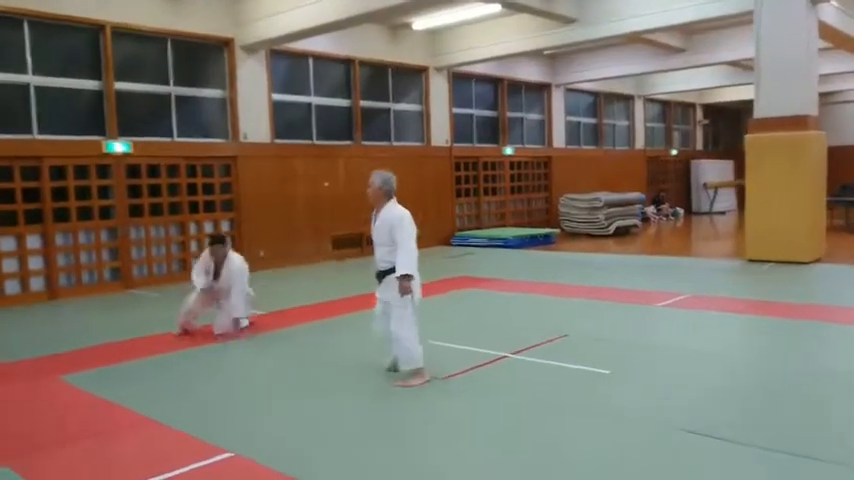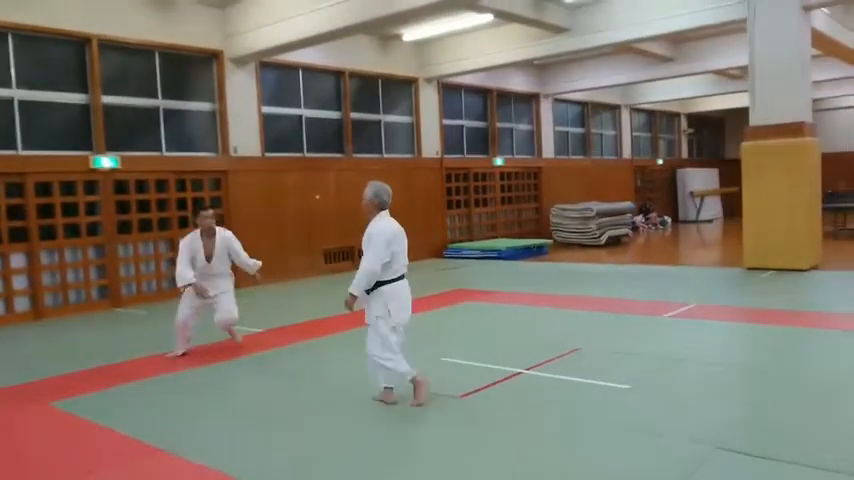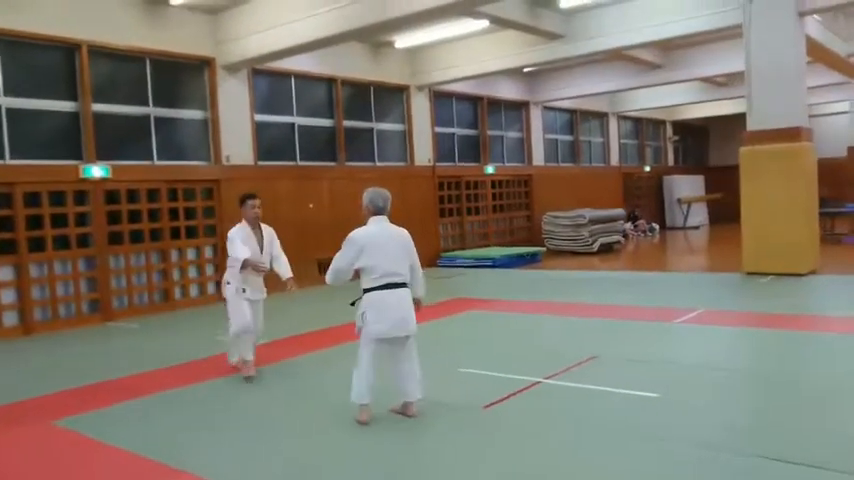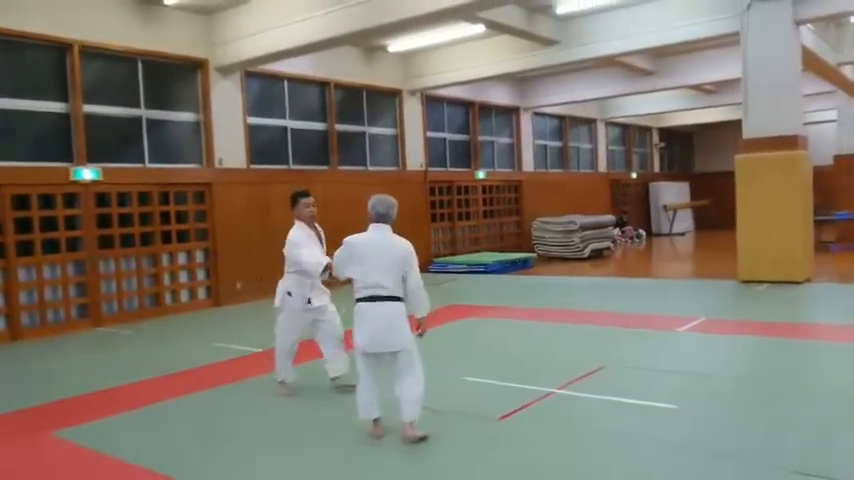
dt=0.4s
person 1, frame 1
left shoulder: (398, 215)
right shoulder: (378, 213)
left elbow: (407, 248)
left wrist: (405, 276)
left hip: (400, 278)
right hip: (389, 278)
left knee: (402, 325)
right knee: (385, 318)
left ankle: (418, 372)
right ankle: (401, 357)
person 1, frame 2
left shoulder: (378, 229)
right shoulder: (391, 225)
left elbow: (370, 266)
left wrist: (354, 292)
left hip: (386, 295)
right hip: (396, 290)
left knee: (380, 348)
right knee: (387, 343)
left ankle: (416, 380)
right ankle: (389, 391)
person 1, frame 3
left shoulder: (358, 236)
right shoulder: (402, 234)
left elbow: (338, 270)
right elbow: (415, 268)
left wrist: (332, 279)
right wrist: (417, 294)
left hip: (375, 302)
right hip: (401, 299)
left knee: (366, 357)
right knee: (405, 355)
left ankle: (363, 408)
right ankle: (409, 404)
person 1, frame 4
left shoulder: (352, 243)
right shoulder: (403, 246)
left elbow: (338, 271)
right elbow: (414, 285)
right wrist: (422, 315)
left hip: (365, 314)
right hip: (394, 314)
left knee: (368, 372)
right knee: (409, 371)
left ankle: (376, 424)
right ankle: (410, 425)
person 2, frame 1
left shoulder: (237, 266)
right shoulder: (207, 256)
left elbow: (238, 294)
right elbow: (197, 273)
left wrist: (237, 319)
right wrist: (206, 290)
left hip: (232, 297)
left ankle: (244, 322)
person 2, frame 2
left shoulder: (226, 236)
right shoulder: (188, 241)
left elbow: (240, 256)
right elbow: (182, 266)
left wrist: (254, 270)
right wrist: (193, 285)
left hip: (222, 283)
right hip: (197, 284)
left knee: (228, 317)
right knee: (183, 319)
left ankle: (229, 329)
right ankle: (181, 348)
person 2, frame 3
left shoulder: (268, 231)
right shoulder: (235, 233)
left elbow: (278, 256)
right elbow: (238, 254)
left wrist: (288, 277)
right wrist: (251, 263)
left hip: (256, 286)
right hip: (236, 285)
left knee: (255, 327)
right knee: (242, 323)
left ankle: (236, 358)
right ankle: (245, 361)
person 2, frame 4
left shoulder: (316, 229)
right shoulder: (296, 237)
right elbow: (310, 260)
right wrist: (331, 267)
left hip: (315, 292)
right hip: (296, 294)
left knee: (333, 332)
right knee: (288, 338)
left ankle: (338, 377)
right ankle: (283, 379)
